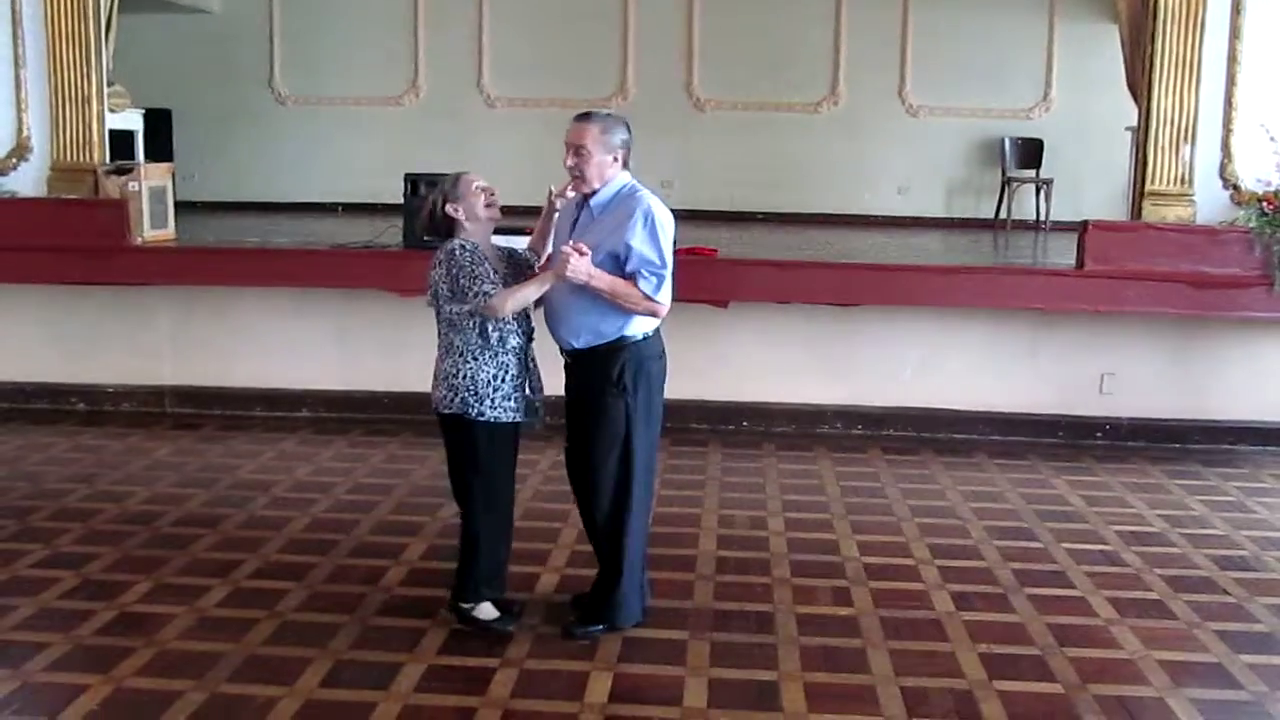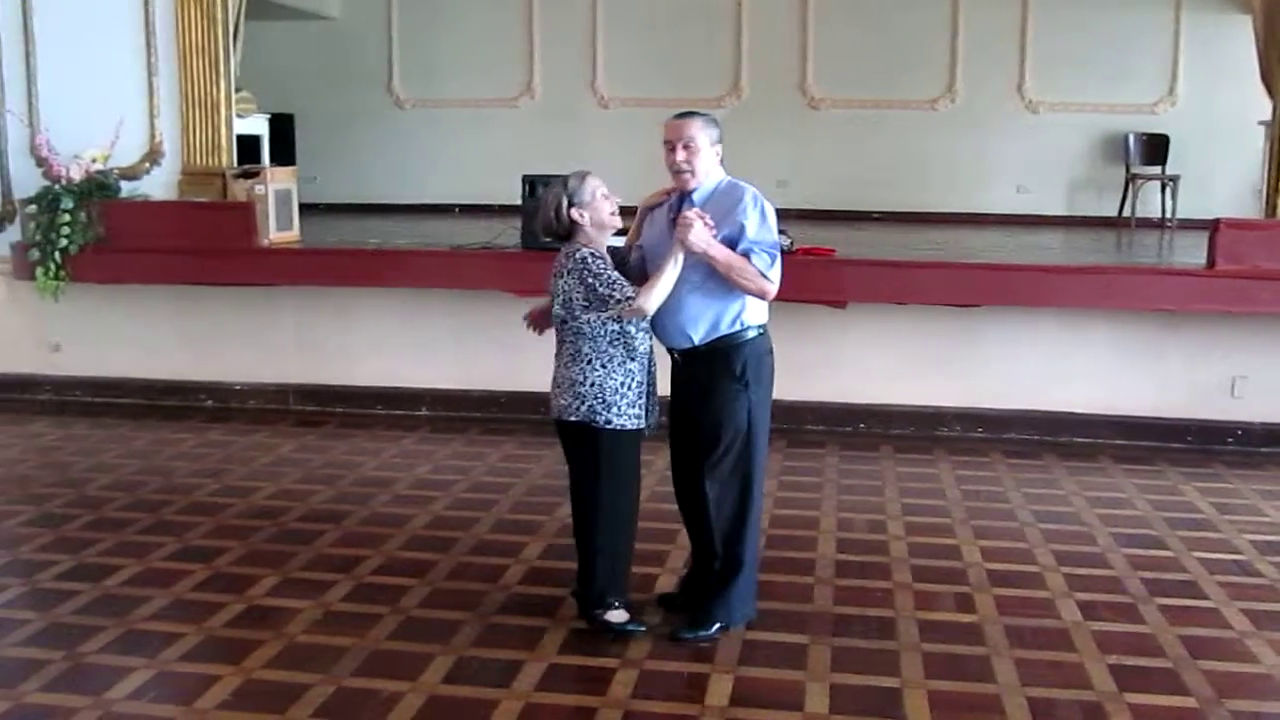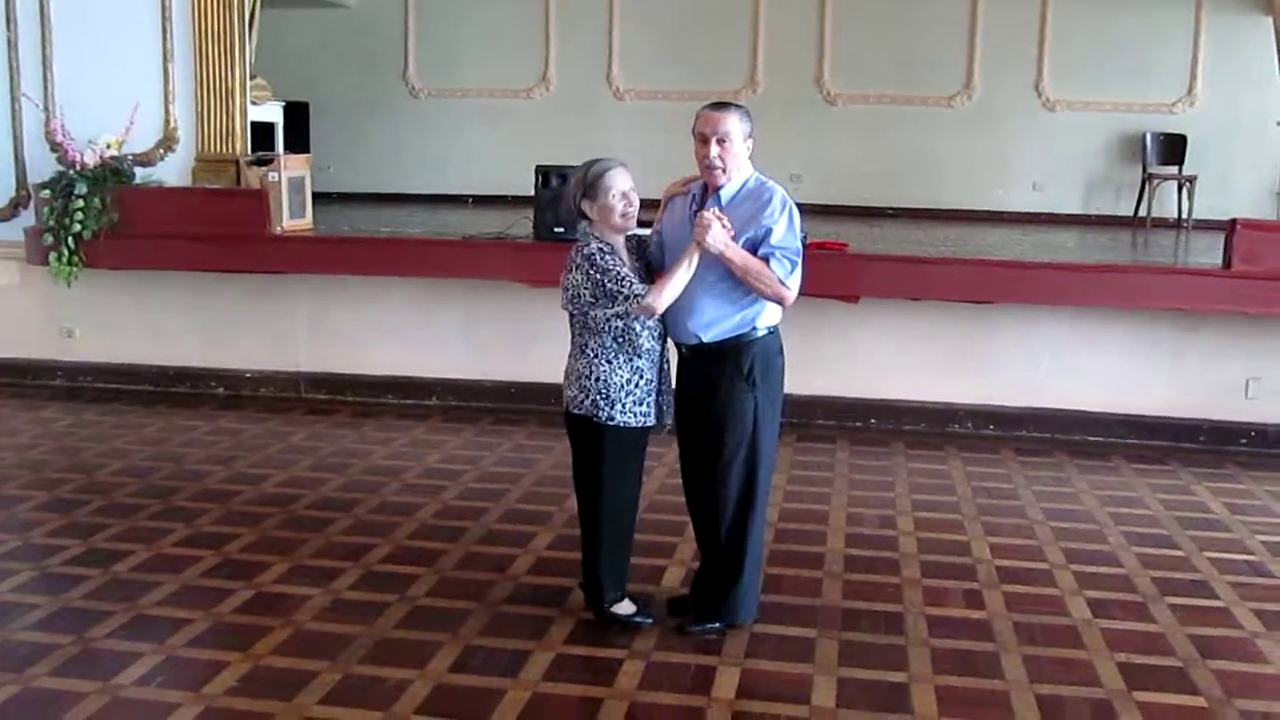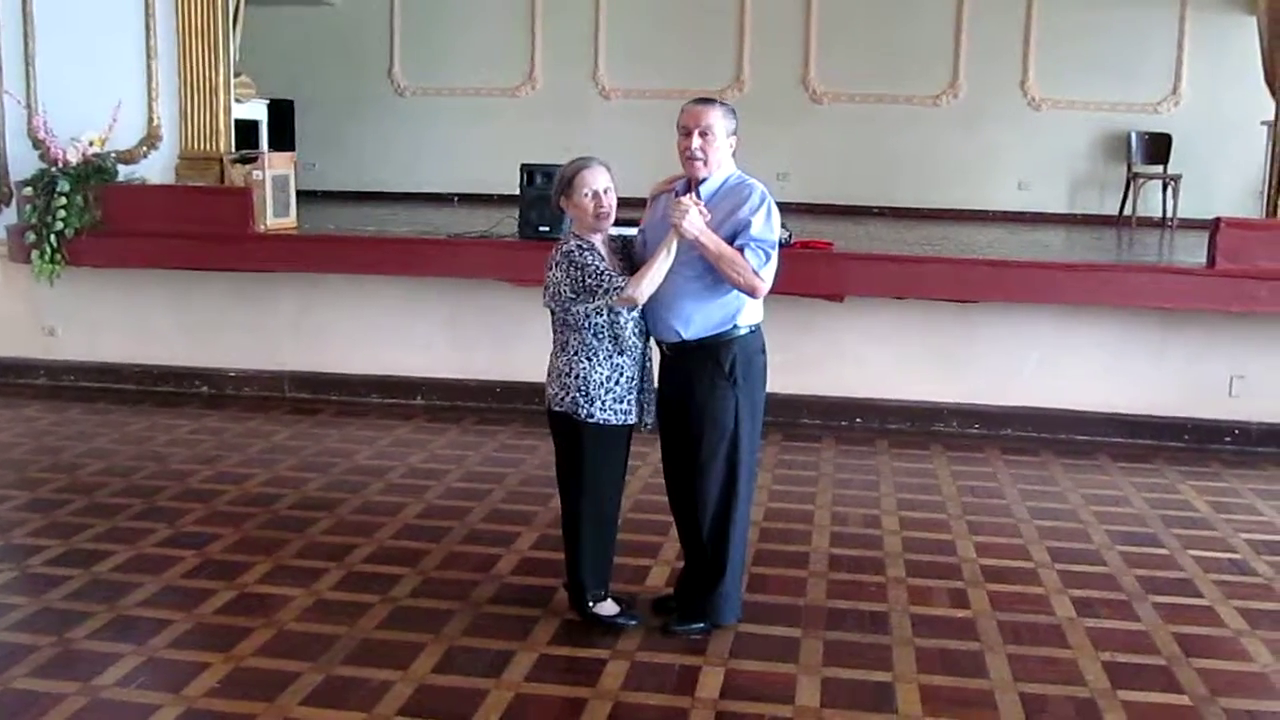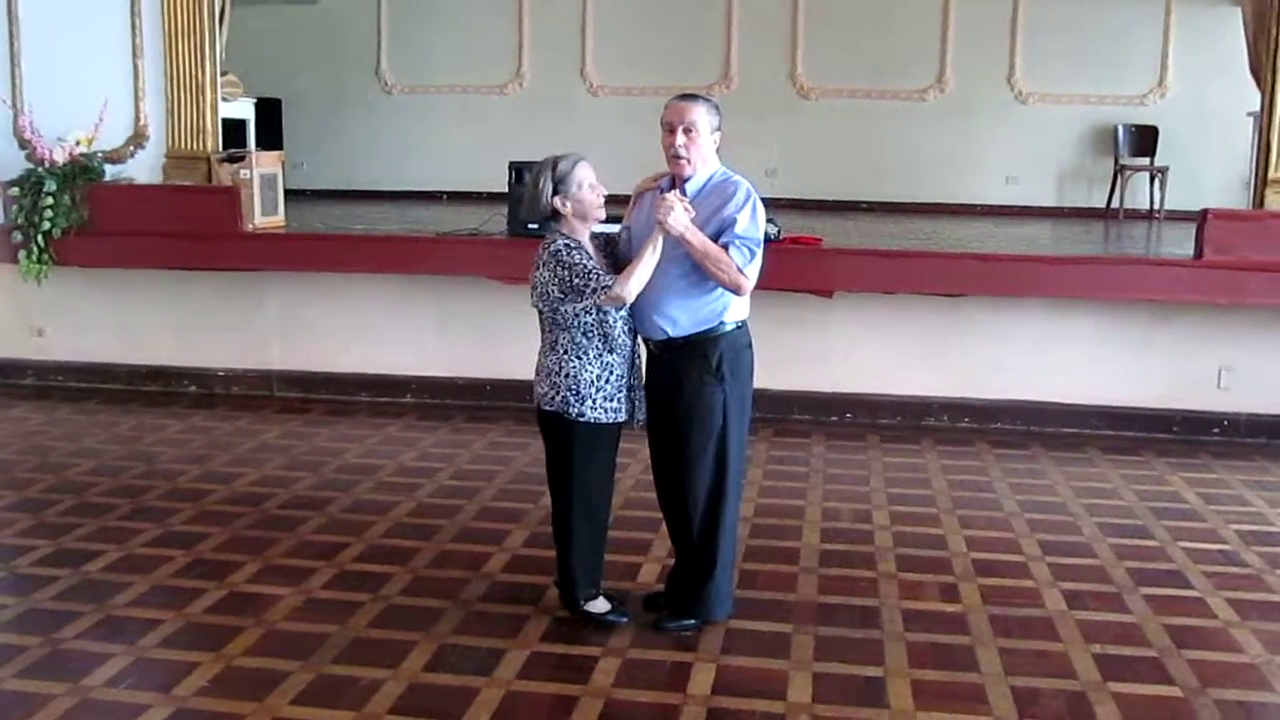
dt=1s
person 1, frame 1
left shoulder: (642, 212)
right shoulder: (577, 208)
left elbow: (656, 302)
left wrist: (589, 274)
left hip: (625, 363)
right hip: (584, 360)
left knee: (618, 484)
right knee: (586, 477)
left ankle: (620, 602)
right ankle: (611, 582)
person 1, frame 2
left shoulder: (744, 202)
right shoulder: (660, 215)
left elbow: (766, 285)
right elbow: (625, 280)
left wrist: (706, 245)
left hip: (735, 359)
right hip: (687, 361)
left knee: (729, 481)
right knee: (690, 477)
left ankle: (728, 603)
right ankle: (701, 581)
person 1, frame 3
left shoulder: (771, 203)
right shoulder: (679, 203)
left elbow: (784, 290)
right elbow: (651, 268)
left wrist: (722, 248)
left hip: (744, 361)
right hip: (692, 359)
left knee: (737, 483)
right knee: (699, 479)
left ankle: (731, 602)
right ankle: (708, 586)
person 1, frame 4
left shoulder: (751, 199)
right shoulder: (664, 199)
left elbow: (756, 282)
right elbow: (639, 268)
left wrist: (699, 233)
left hip: (726, 358)
right hip: (674, 357)
left knee: (719, 483)
right knee: (683, 480)
left ankle: (715, 602)
right ankle: (693, 584)
person 1, frame 5
left shoulder: (736, 195)
right shoulder: (648, 196)
left elbow: (741, 280)
right elbow: (623, 265)
left wrist: (683, 230)
left hip: (712, 356)
right hip: (661, 355)
left knee: (709, 481)
right knee: (672, 477)
left ankle: (706, 598)
right ankle: (684, 580)
person 2, frame 1
left shoulder: (500, 255)
right shoulder: (455, 256)
left elbow: (532, 259)
right elbow: (500, 305)
left wrist: (550, 214)
right wrist: (558, 273)
left hip: (503, 397)
right hip: (473, 400)
left knee: (499, 496)
right knee: (485, 499)
left ankle: (488, 587)
right ankle: (470, 596)
person 2, frame 2
left shoulder: (596, 258)
right shoulder: (580, 263)
right elbow: (642, 304)
left wrist: (644, 214)
right wrist: (681, 247)
left hip: (614, 403)
right hip: (595, 407)
left knee: (613, 501)
right knee: (603, 502)
left ankle: (598, 589)
right ankle: (598, 601)
person 2, frame 3
left shoulder: (631, 247)
right shoulder: (590, 257)
right elbow: (651, 303)
left wrist: (669, 203)
right wrist: (698, 245)
left hip: (629, 398)
right hip: (603, 401)
left knee: (621, 496)
right knee: (606, 497)
left ankle: (605, 582)
right ankle: (605, 594)
person 2, frame 4
left shoulder: (618, 247)
right shoulder: (570, 256)
right elbow: (633, 294)
right wrist: (675, 233)
left hip: (615, 395)
right hip: (584, 398)
left knee: (605, 496)
right knee: (587, 496)
left ankle: (593, 583)
right ankle: (587, 594)
person 2, frame 5
left shoulder: (600, 246)
right shoulder: (557, 255)
right elbow: (621, 293)
right wrist: (661, 230)
left hip: (604, 393)
right hip: (573, 396)
left knee: (596, 493)
right knee: (577, 494)
left ankle: (584, 581)
right ankle: (579, 592)
